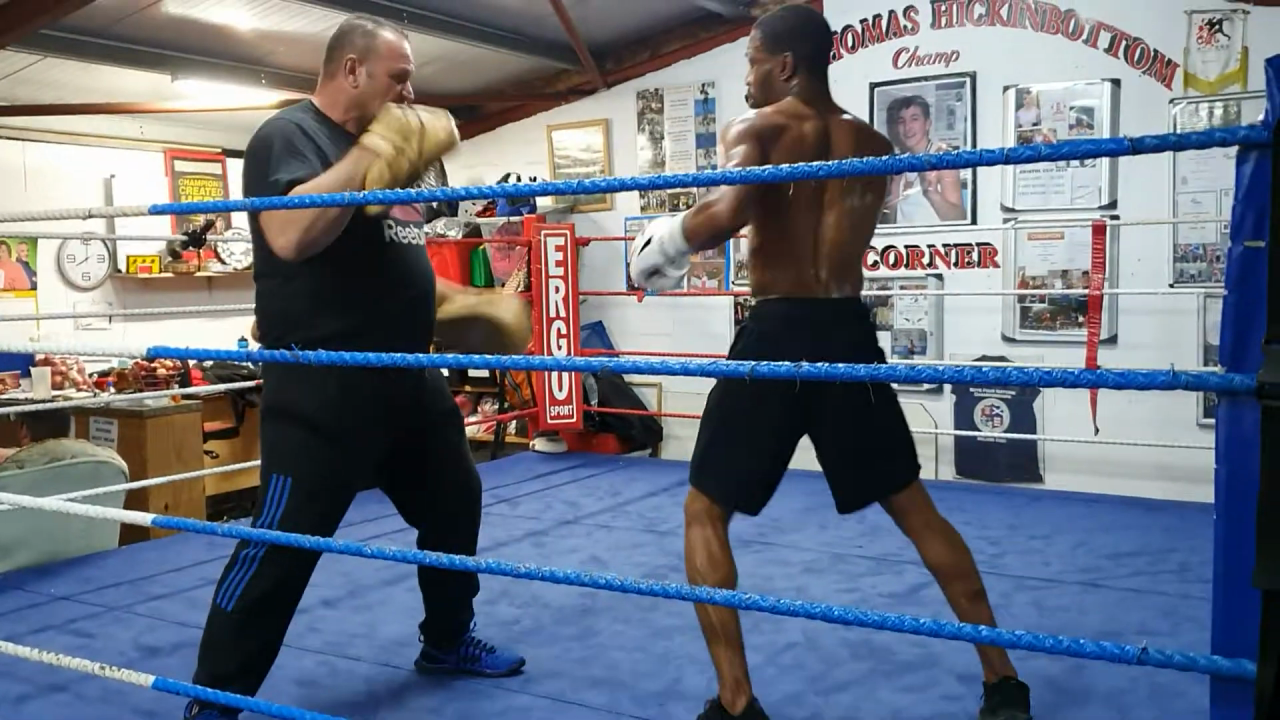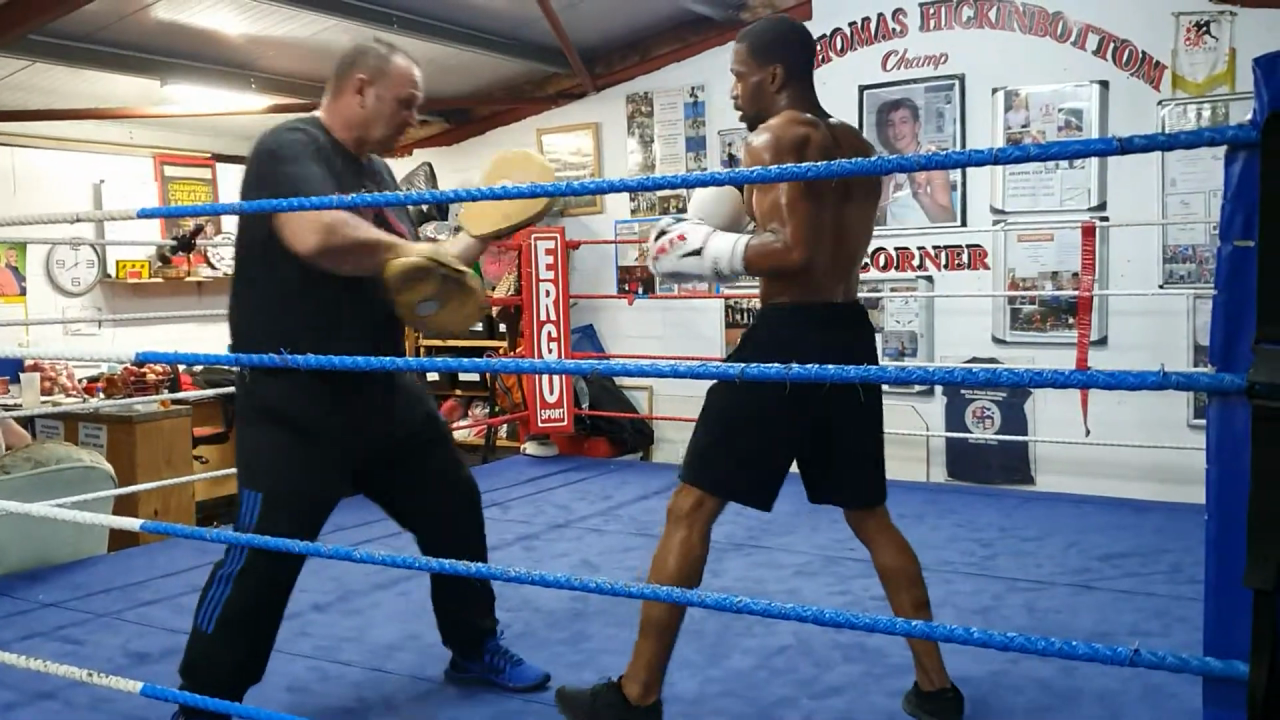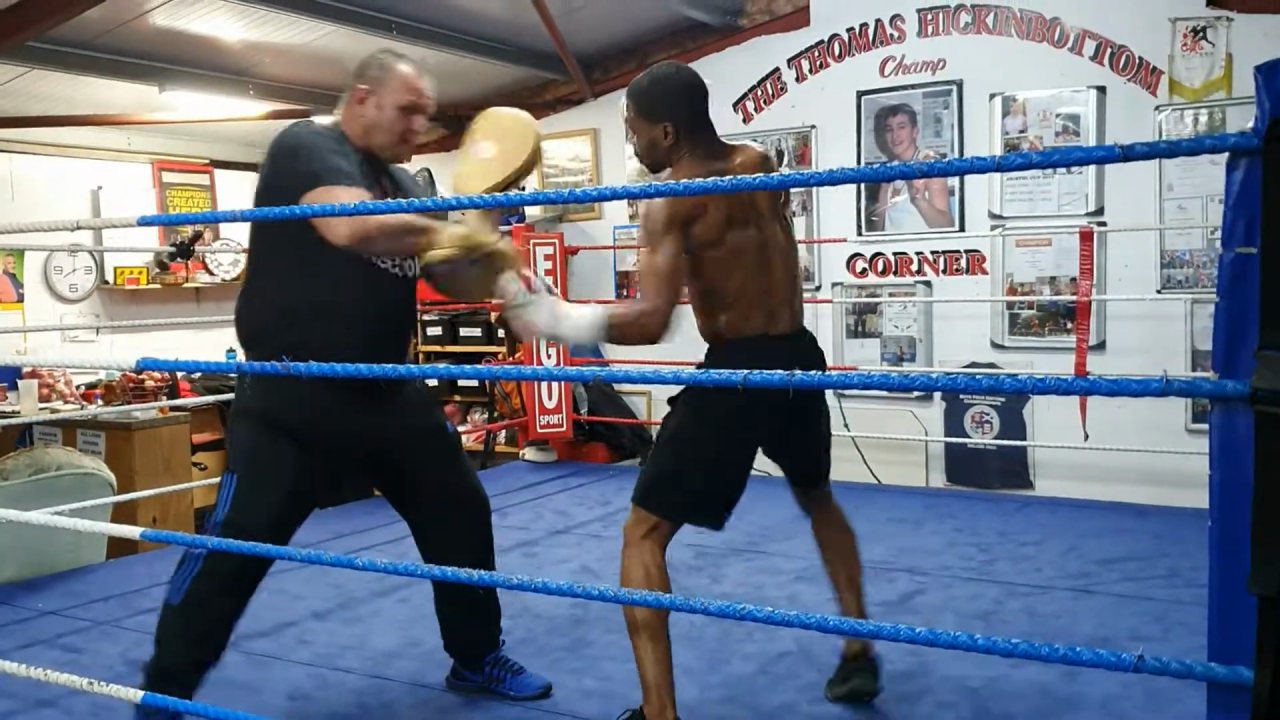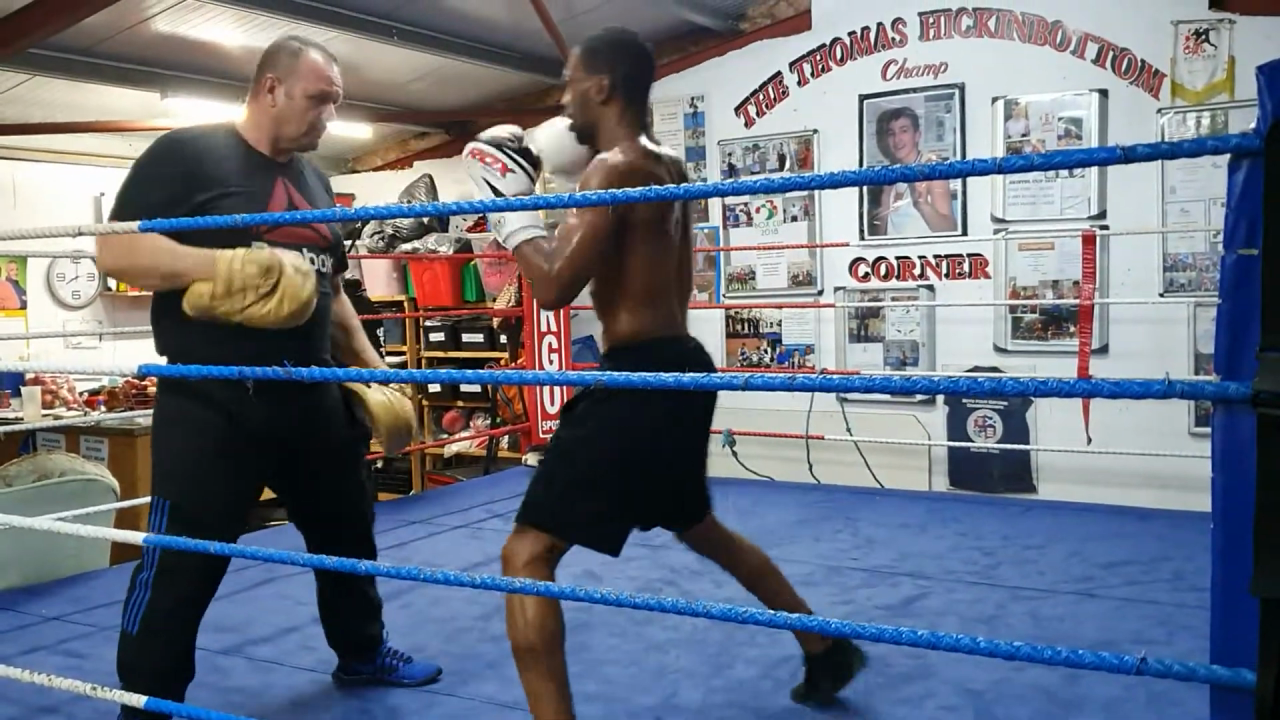
dt=1s
person 1, frame 1
left shoulder: (762, 126)
right shoulder: (873, 146)
left elbow: (725, 215)
left wrist: (662, 243)
left hip: (778, 337)
right hip: (850, 335)
left knee: (703, 515)
right knee: (915, 511)
person 1, frame 2
left shoulder: (774, 139)
right shoulder: (858, 147)
left elbow: (796, 252)
left wrist: (704, 250)
right wrist: (744, 234)
left hip: (787, 340)
right hip: (849, 338)
left knee: (690, 509)
right knee: (870, 515)
person 1, frame 3
left shoulder: (669, 201)
right shoulder: (760, 166)
left elbow: (649, 322)
left wrist: (555, 318)
left hip: (737, 376)
right hip: (799, 363)
left knee: (643, 534)
right knee: (817, 502)
right ankle: (858, 652)
person 1, frame 4
left shoulder: (613, 169)
right shoulder: (668, 167)
left elbow: (555, 286)
left wrist: (508, 201)
left hip: (638, 382)
right hip: (677, 371)
left knee: (526, 556)
right knee: (701, 529)
right ankle: (823, 647)
person 2, frame 1
left shoulder: (376, 141)
right shoulder: (289, 135)
right elbow: (292, 237)
left wrist: (455, 303)
right wrist: (377, 156)
left hip: (406, 376)
right hip: (323, 385)
left knee: (454, 503)
right knee: (284, 541)
left ankle: (447, 640)
person 2, frame 2
left shoulder: (376, 173)
right shoulder: (290, 148)
left elbow: (398, 266)
right elbow: (321, 234)
left wrist: (478, 236)
right wrist: (411, 255)
left hip: (383, 389)
right hip: (292, 401)
left knee: (455, 508)
right knee: (265, 554)
left ankle: (474, 649)
person 2, frame 3
left shoulder: (400, 181)
right shoulder: (306, 146)
right elbow: (352, 228)
left wrist: (475, 220)
right wrist: (440, 234)
left hip: (388, 391)
right hip: (294, 393)
left knee: (461, 511)
right knee: (235, 543)
left ankle: (477, 657)
person 2, frame 4
left shoulder: (313, 179)
right shoulder: (188, 154)
right elbow: (115, 250)
left wrist: (370, 370)
right wrist: (218, 269)
left hip: (312, 397)
right hip: (214, 403)
left knee: (347, 528)
right knee: (180, 561)
left ankle: (361, 651)
